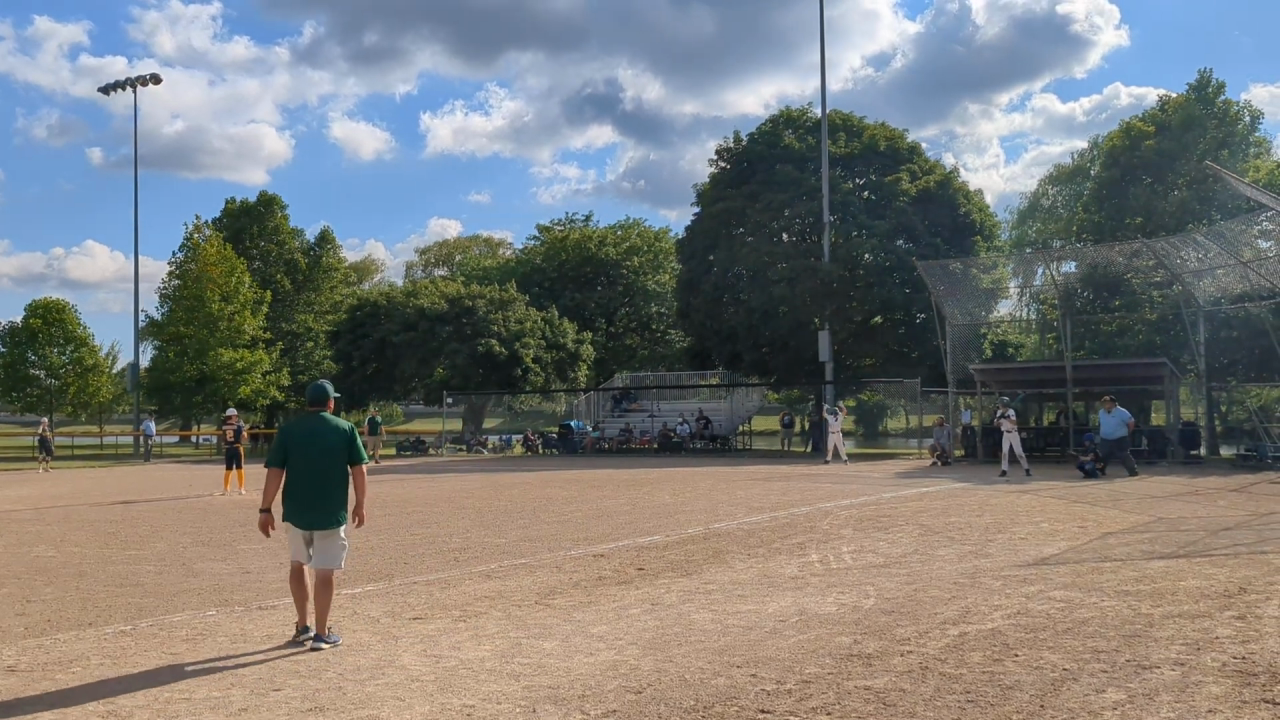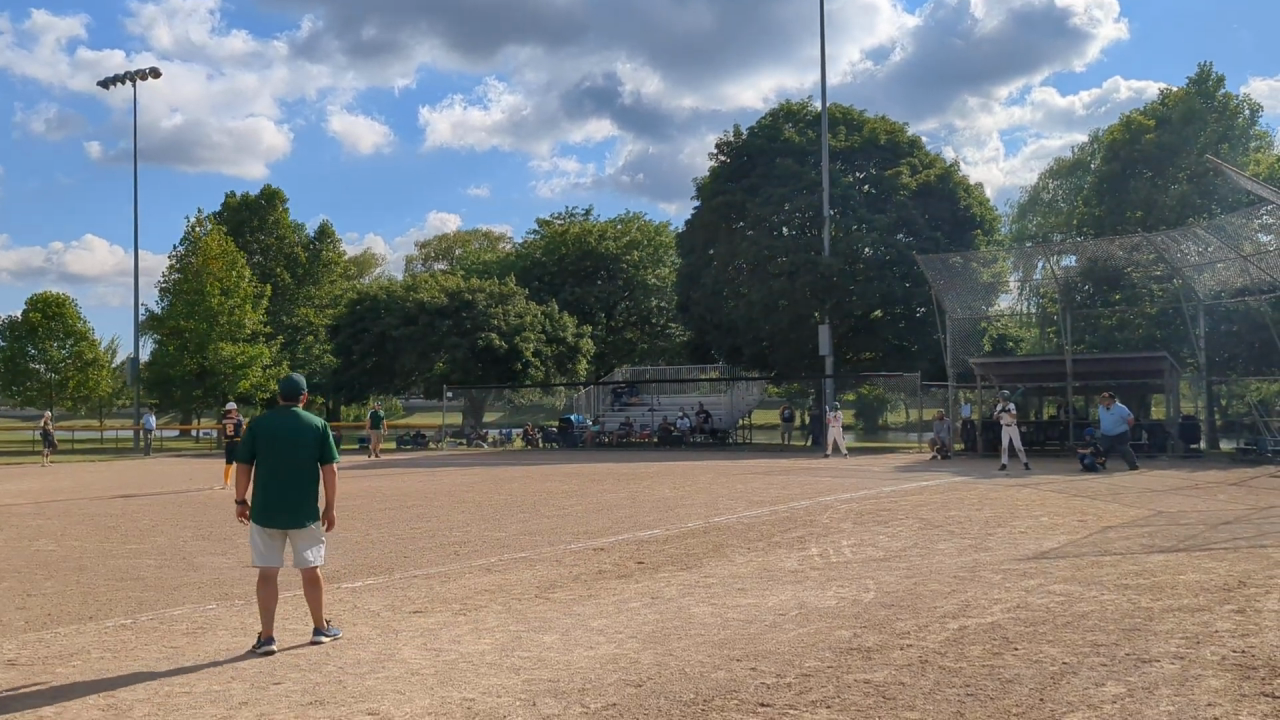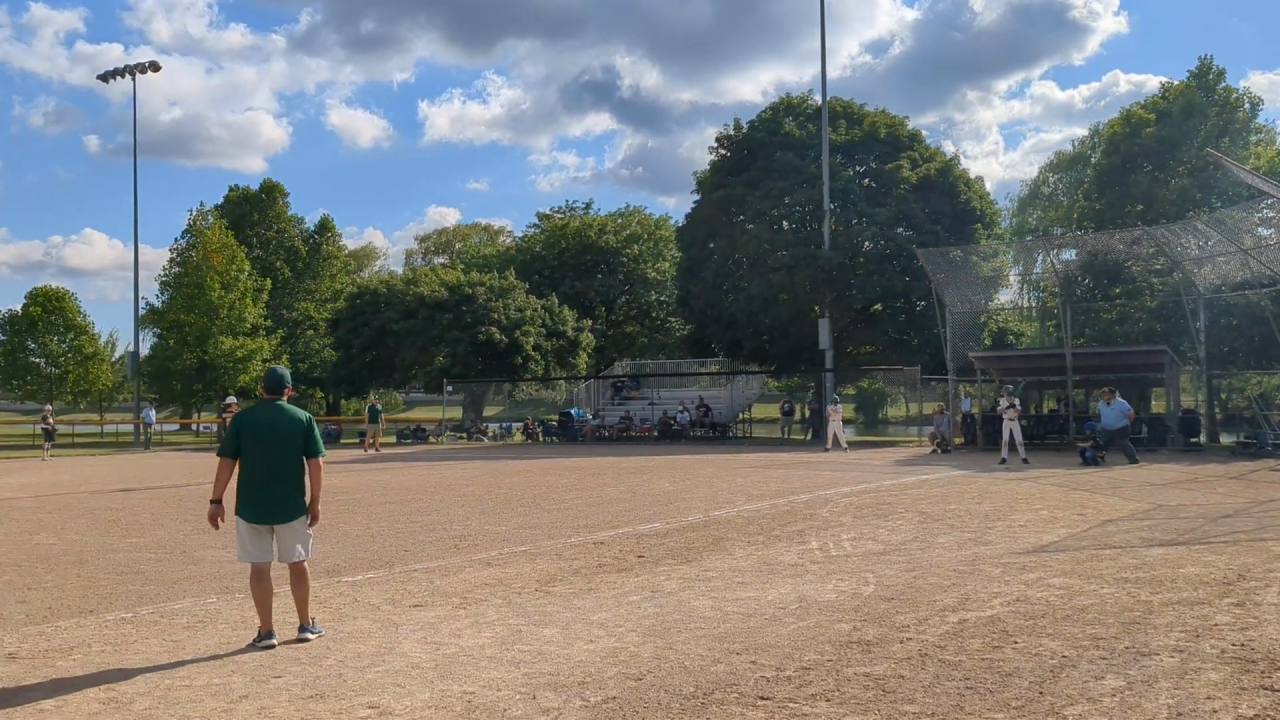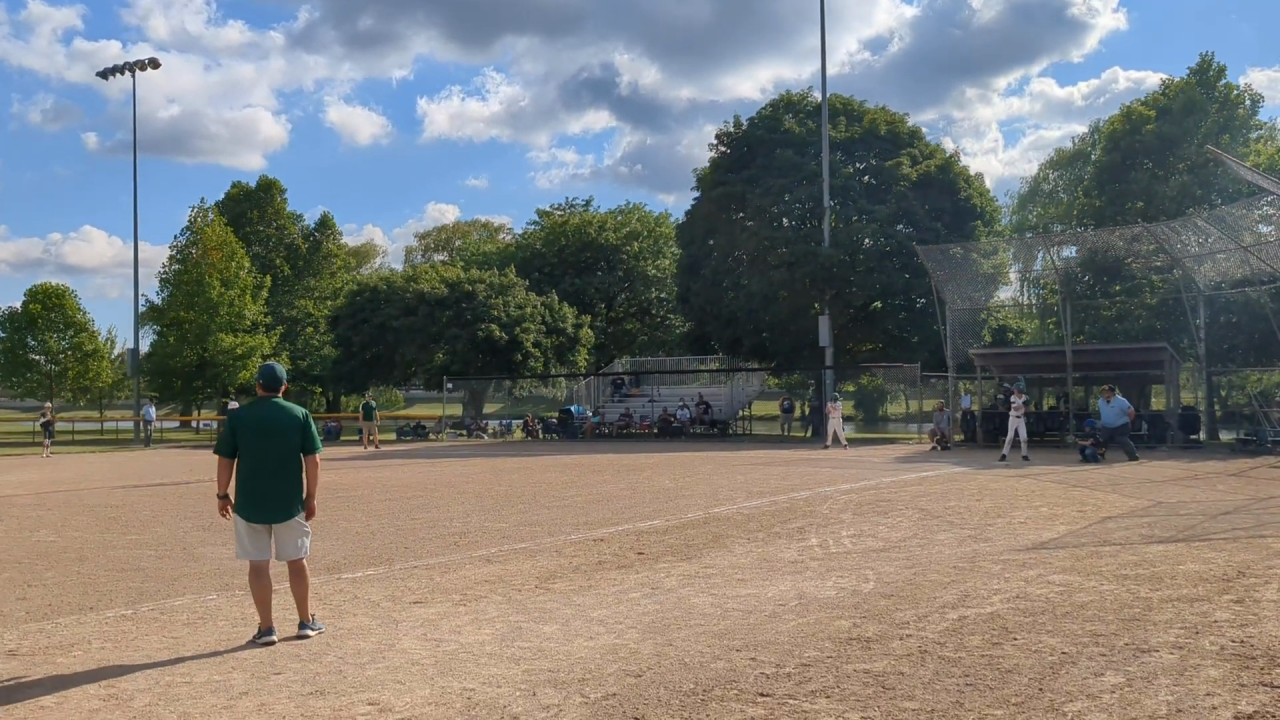
dt=0.5s
person 1, frame 1
left shoulder: (288, 430)
right shoulder: (345, 429)
left elbow: (275, 472)
right elbow: (359, 470)
left wrist: (265, 510)
right wrist: (359, 504)
left hip: (296, 512)
right hip: (332, 513)
left knee: (298, 566)
right knee: (325, 572)
left ankle: (303, 626)
right ankle: (321, 633)
person 1, frame 2
left shoulder: (257, 425)
right shoulder: (318, 425)
left elbow: (243, 468)
right elbow: (330, 470)
left wrist: (240, 500)
right wrist: (329, 507)
left hip: (265, 512)
right hip: (305, 512)
left knee: (268, 573)
right knee: (311, 569)
left ankle: (267, 637)
right ankle: (321, 628)
person 1, frame 3
left shoulder: (242, 419)
right shoulder: (303, 419)
left elbow: (226, 463)
right elbow: (316, 464)
left wrist: (216, 501)
right wrist: (315, 501)
left hip: (251, 506)
right hip: (291, 506)
left knee: (259, 568)
right knee: (298, 564)
left ankle: (267, 631)
right ankle: (306, 625)
person 1, frame 4
left shoulder: (237, 417)
right shoulder: (300, 415)
left elbow: (225, 461)
right elbow: (312, 460)
left wrist: (223, 495)
right wrist: (311, 497)
left hip: (250, 504)
right hip: (289, 503)
left knee: (258, 565)
right knee: (296, 561)
left ankle: (266, 628)
right ankle: (306, 622)
